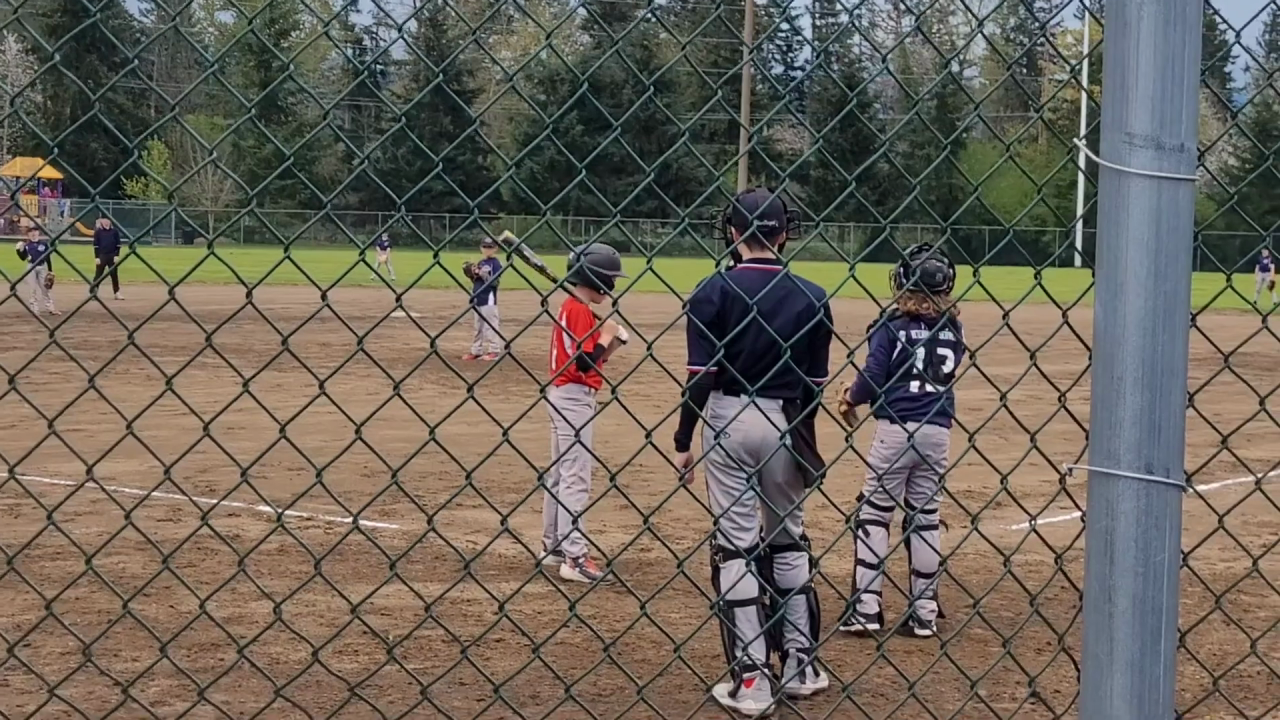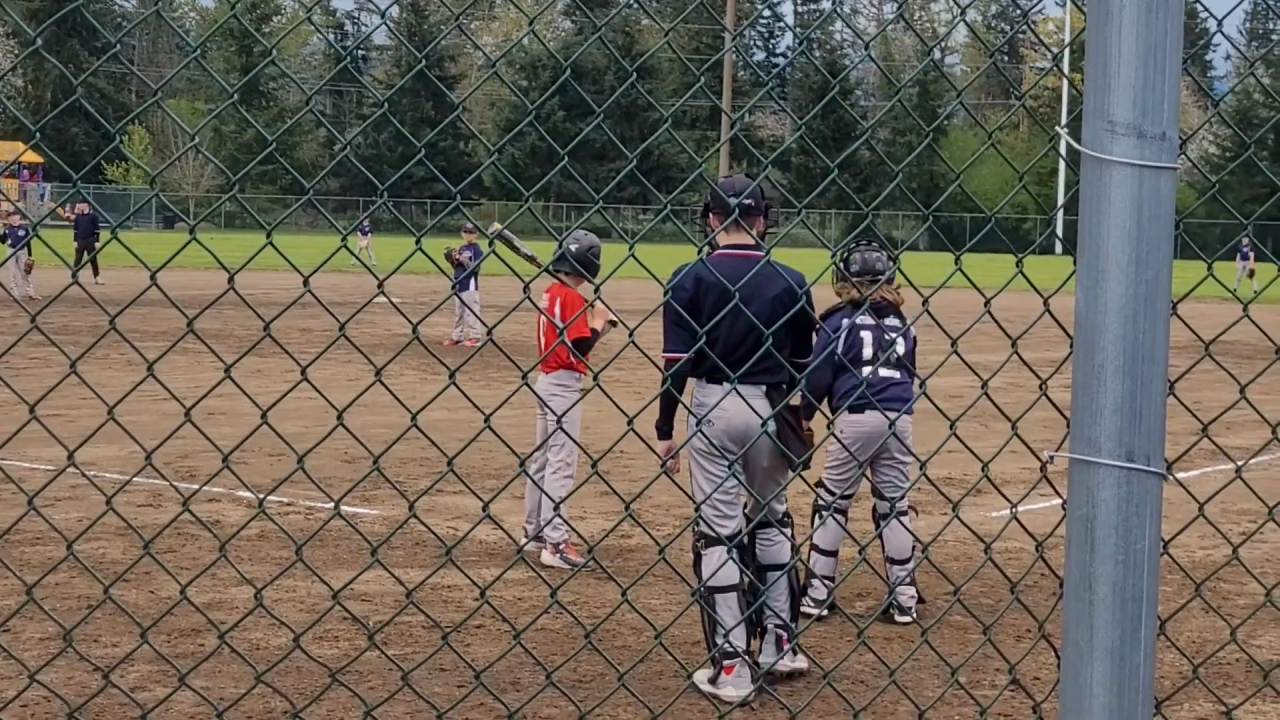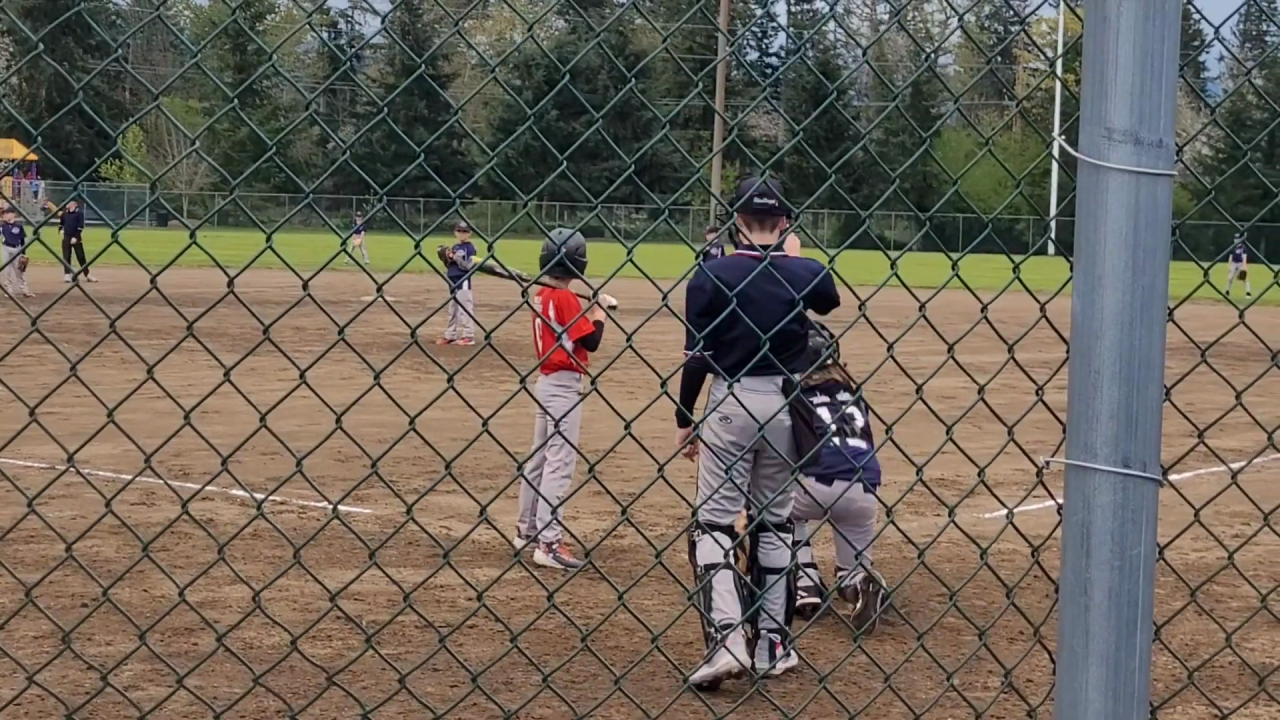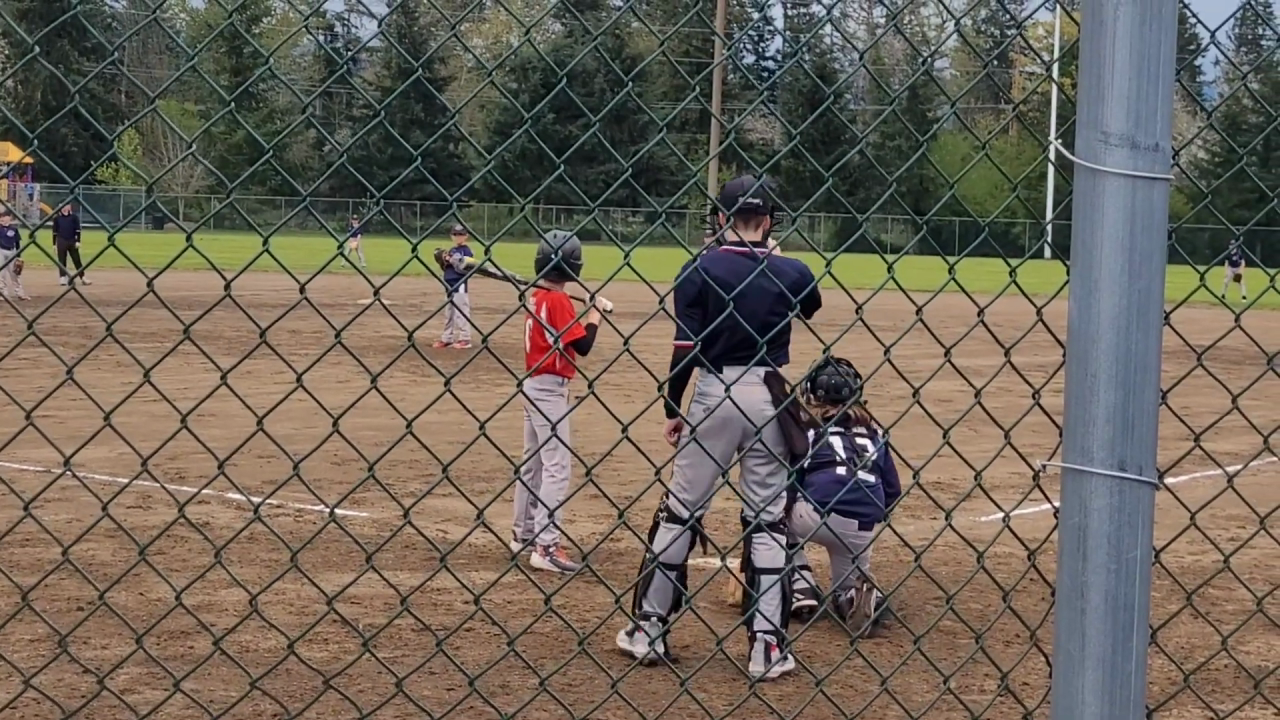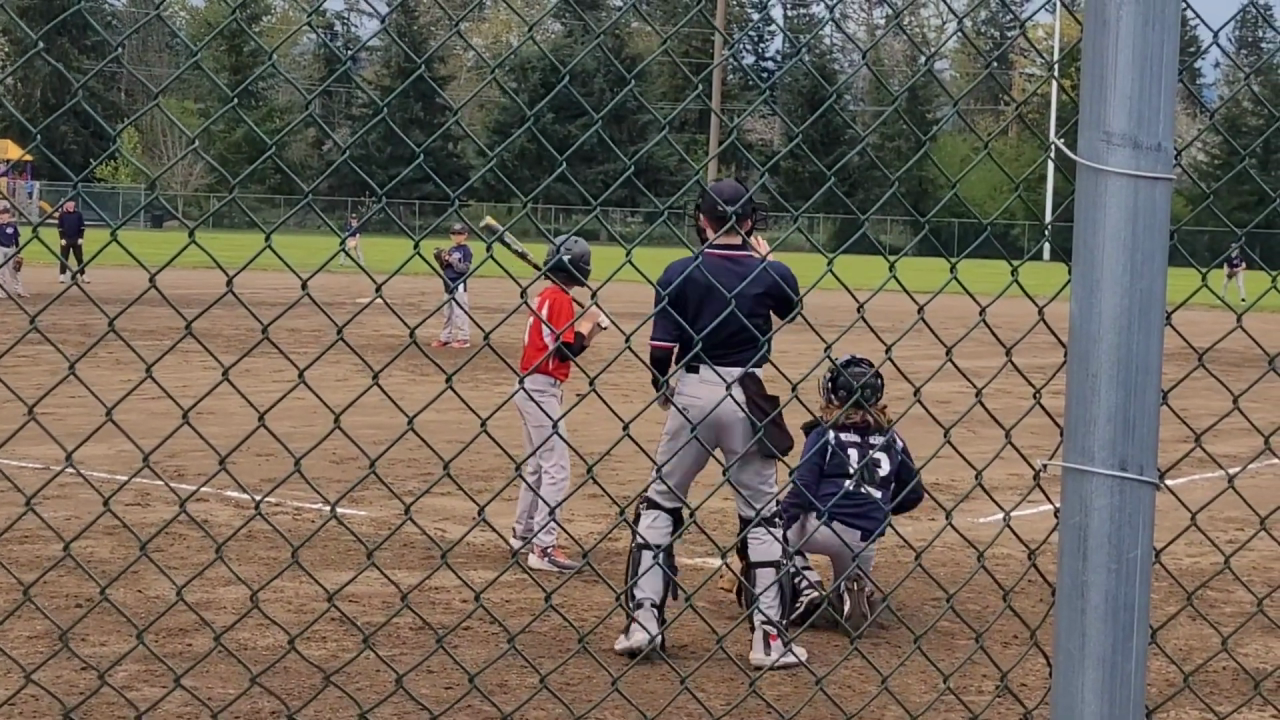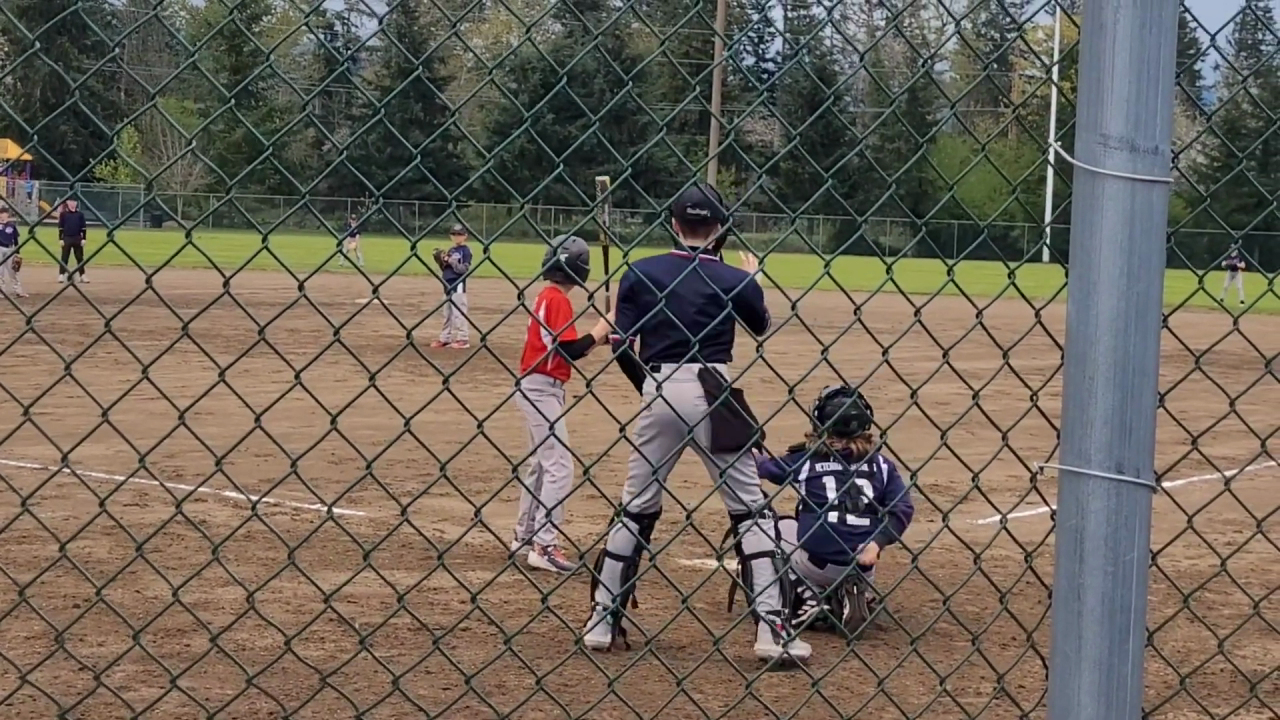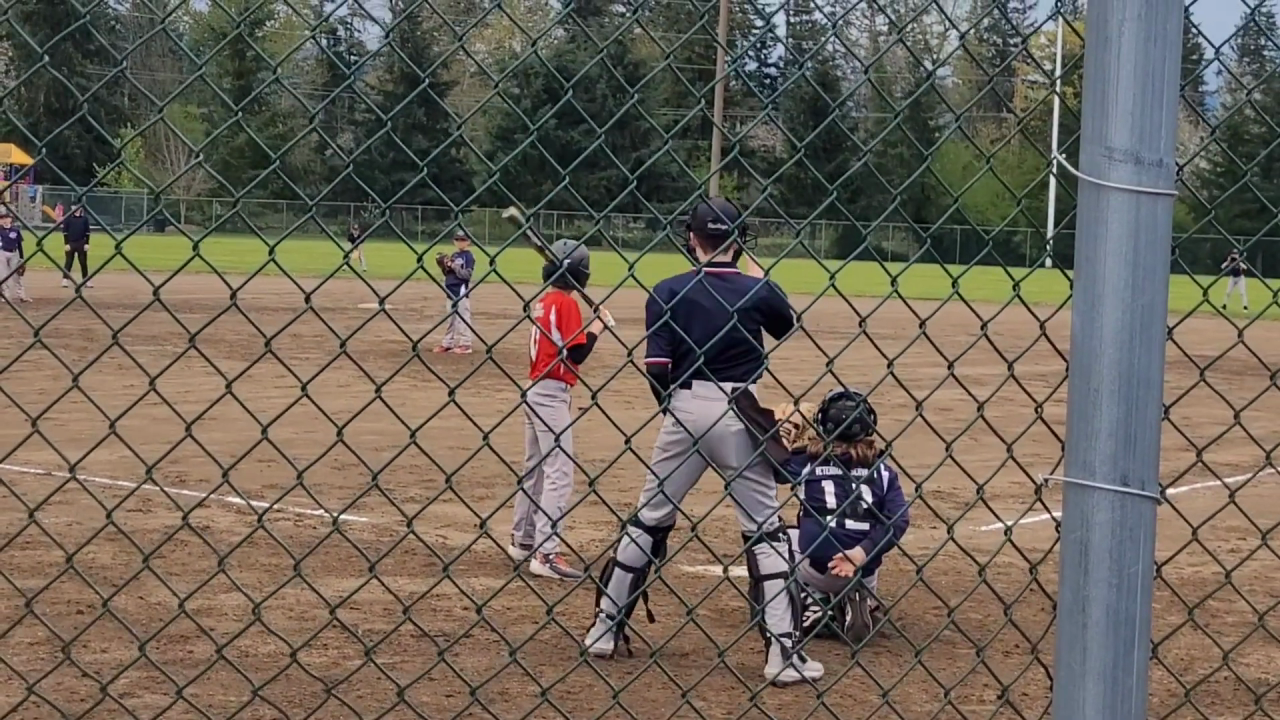
dt=0.5s
person 1, frame 1
left shoulder: (714, 290)
right shoulder: (812, 296)
left elbow: (700, 375)
right elbow: (815, 383)
left wrist: (683, 441)
left hip: (729, 422)
right hip: (785, 425)
left knee: (735, 547)
right knee: (789, 542)
right ankle: (801, 665)
person 1, frame 2
left shoulder: (690, 277)
right shoulder: (790, 281)
left elbow: (677, 364)
right elbow: (802, 364)
left wrist: (664, 430)
left hip: (713, 409)
right hip: (769, 410)
left knee: (718, 534)
right knee: (771, 522)
left ankle: (731, 665)
right ankle: (780, 643)
person 1, frame 3
left shoulder: (710, 275)
right shoulder: (807, 273)
left elbow: (697, 358)
right elbow: (828, 301)
left wrist: (684, 419)
left hip: (730, 404)
right hip: (784, 405)
left knee: (712, 521)
right knee: (774, 523)
left ankle: (728, 634)
right ankle: (770, 643)
person 1, frame 4
left shoulder: (698, 270)
right shoulder: (792, 272)
left elbow: (685, 350)
right elbow: (810, 307)
left wrist: (672, 410)
left hip: (713, 395)
right hip: (767, 399)
left knee: (679, 512)
right knee: (767, 521)
left ankle: (649, 629)
right ankle: (767, 646)
person 1, frame 5
left shoulder: (679, 273)
right shoulder: (773, 274)
left elbow: (662, 349)
right elbow: (793, 311)
left wrist: (663, 391)
left hip: (692, 393)
right hip: (745, 398)
left knee: (660, 503)
right knee: (761, 515)
left ankle: (644, 619)
right ankle: (769, 637)
person 1, frame 6
left shoulder: (640, 272)
right shoulder: (735, 280)
left elbow: (620, 346)
right elbow: (761, 326)
left hip: (660, 393)
right hip: (713, 396)
left knee: (635, 509)
right knee: (751, 511)
left ankle: (603, 621)
right ankle: (772, 627)
person 1, frame 7
left shoulder: (667, 291)
right shoulder: (758, 291)
left elbow: (655, 368)
right elbow: (785, 328)
left wrist: (674, 412)
left hip: (685, 409)
right hip: (737, 415)
left knee: (647, 522)
right knee: (765, 531)
left ankle: (606, 628)
right ankle: (783, 649)
person 2, frame 1
left shoulder: (570, 307)
right shoulder: (580, 310)
right elbow: (585, 363)
left wrist: (610, 343)
right wrist: (606, 336)
left hip: (563, 395)
right hip: (575, 398)
left knee: (558, 475)
right knee: (576, 479)
left ankle: (553, 546)
right ankle: (574, 557)
person 2, frame 2
left shoulder: (551, 293)
right shoulder: (571, 297)
right elbow: (580, 348)
left wrist: (598, 327)
right wrist: (598, 320)
left hip: (548, 381)
right hip: (564, 384)
left knee: (542, 460)
right knee: (561, 464)
left ankle: (534, 531)
right ankle: (555, 544)
person 2, frame 3
left shoulder: (542, 296)
right shoulder: (565, 298)
right elbow: (591, 342)
left wrist: (593, 310)
right wrist: (599, 310)
left hip: (547, 382)
right hip: (564, 386)
left knee: (539, 460)
right knee: (559, 465)
left ankle: (527, 531)
right ankle: (549, 544)
person 2, frame 4
left shoulder: (537, 297)
right shoulder: (558, 300)
right elbow: (582, 346)
left wrist: (590, 314)
right wrist: (595, 314)
left hip: (535, 385)
right hip: (550, 389)
left knee: (532, 464)
right knee: (556, 469)
left ankle: (523, 535)
right ankle: (546, 547)
person 2, frame 5
left shoulder: (544, 297)
right shoulder: (560, 299)
right elbow: (565, 352)
left wrist: (591, 331)
right wrist: (588, 323)
left hip: (531, 387)
right hip: (542, 389)
left knee: (538, 466)
right knee: (556, 469)
left ankle: (523, 534)
right ankle: (543, 547)
person 2, frame 6
left shoulder: (546, 297)
right shoulder: (558, 300)
right elbow: (569, 351)
left wrist: (598, 338)
right wrist: (601, 329)
left hip: (536, 387)
right hip: (543, 389)
left knee: (540, 465)
right knee: (559, 468)
left ankle: (525, 536)
right ankle: (544, 547)
person 2, frame 7
left shoulder: (543, 302)
right shoulder: (566, 302)
right elbow: (578, 354)
left wrist: (594, 324)
right wrist: (597, 323)
left hip: (537, 392)
right hip: (552, 395)
left knee: (535, 470)
right knee: (559, 474)
left ankle: (523, 541)
right ankle: (546, 554)
person 3, frame 1
left shoulder: (892, 326)
right shoulder: (953, 331)
left elbow: (872, 381)
left wrist: (851, 398)
left hip: (896, 429)
right hip: (938, 432)
left knee: (873, 514)
right knee: (925, 519)
left ankle: (866, 609)
right ankle: (924, 614)
person 3, frame 2
left shoulder: (839, 319)
right shoulder: (903, 323)
left elbow: (818, 376)
right elbow: (910, 374)
left wrist: (803, 417)
left hip: (857, 417)
right hip: (899, 419)
left knee: (832, 503)
right knee: (894, 506)
left ankle: (818, 593)
right ankle: (903, 599)
person 3, frame 3
left shoulder: (796, 396)
right shoulder: (853, 396)
left hip: (821, 487)
right hip: (864, 495)
left knee: (788, 511)
right knee: (852, 573)
left ankle: (806, 589)
right ankle: (862, 582)
person 3, frame 4
left shoulder: (807, 431)
right shoulder: (873, 433)
right elbow: (892, 492)
left hip: (818, 516)
right hip: (862, 528)
right knee: (845, 592)
left ankle: (801, 592)
right ankle: (858, 595)
person 3, frame 5
left shoulder: (825, 433)
right shoulder: (892, 439)
left elbow: (801, 490)
right elbow: (914, 492)
left hip: (826, 527)
right hip: (866, 541)
left ankle: (807, 586)
right ankle: (852, 593)
person 3, frame 6
left shoulder: (806, 459)
right shoulder: (881, 464)
left elbow: (767, 469)
right elbow: (902, 508)
left wrist: (752, 456)
right wrist: (876, 543)
left hip: (816, 561)
right hip: (861, 568)
left knee: (778, 528)
left ankle: (808, 599)
right ankle: (855, 597)
person 3, frame 7
left shoulder: (807, 461)
right shoulder: (882, 470)
right elbow: (897, 521)
right wrist: (861, 553)
left hip: (817, 567)
right hip: (864, 572)
left ankle: (813, 604)
right ankle: (859, 604)
